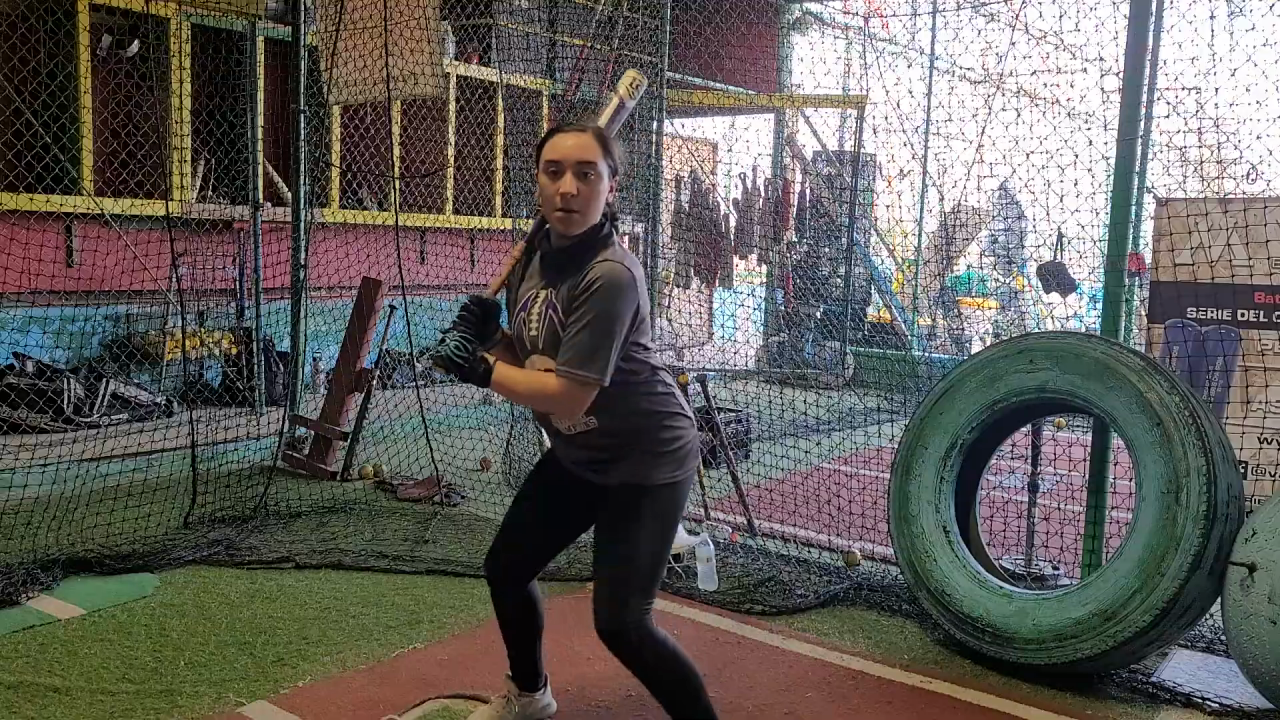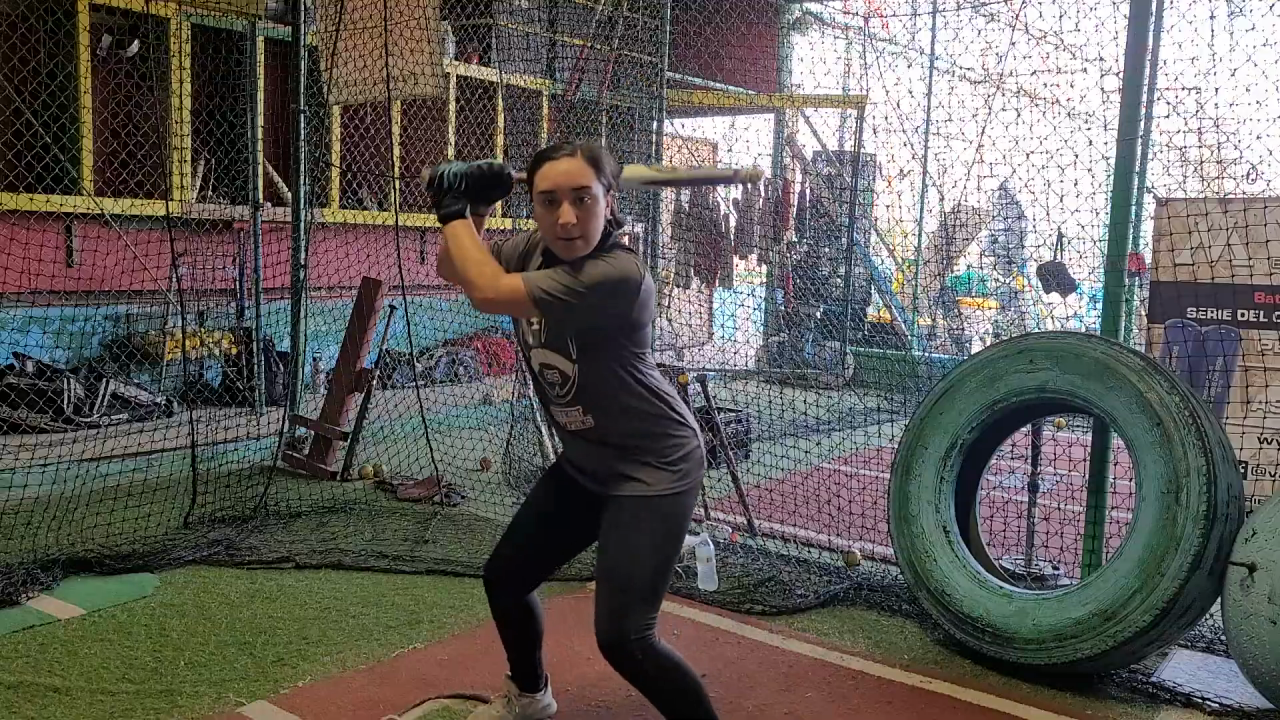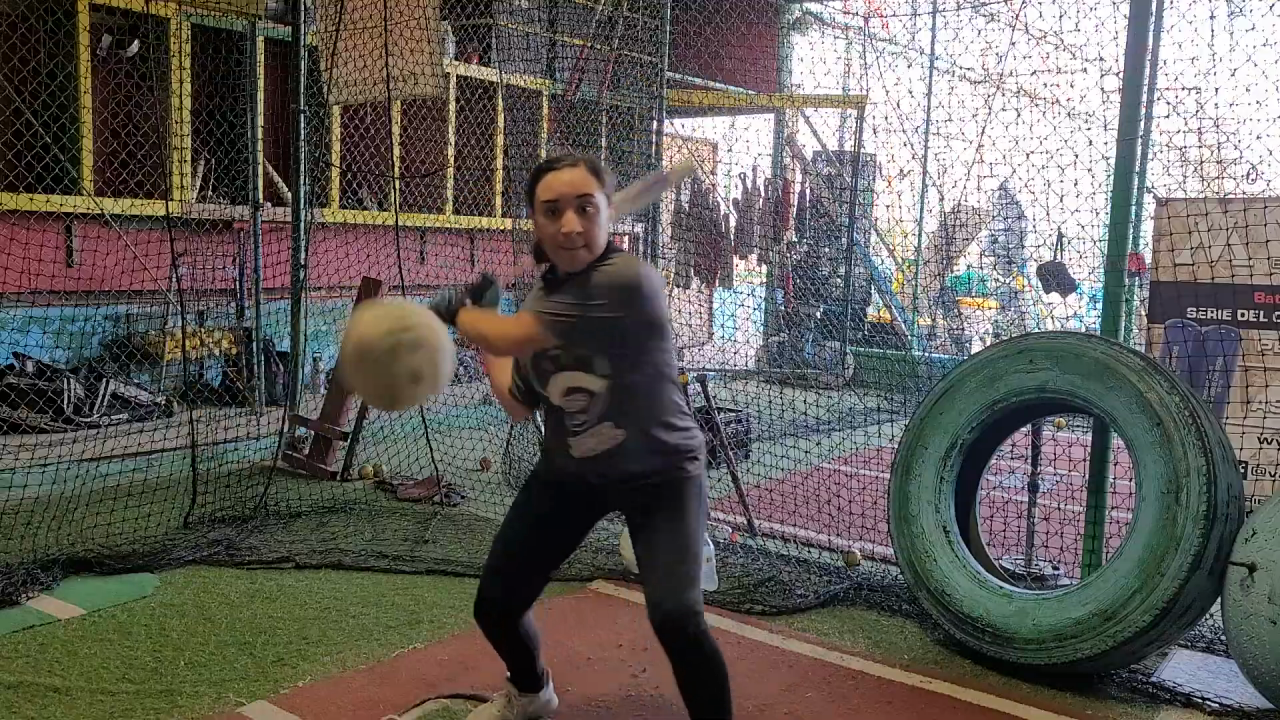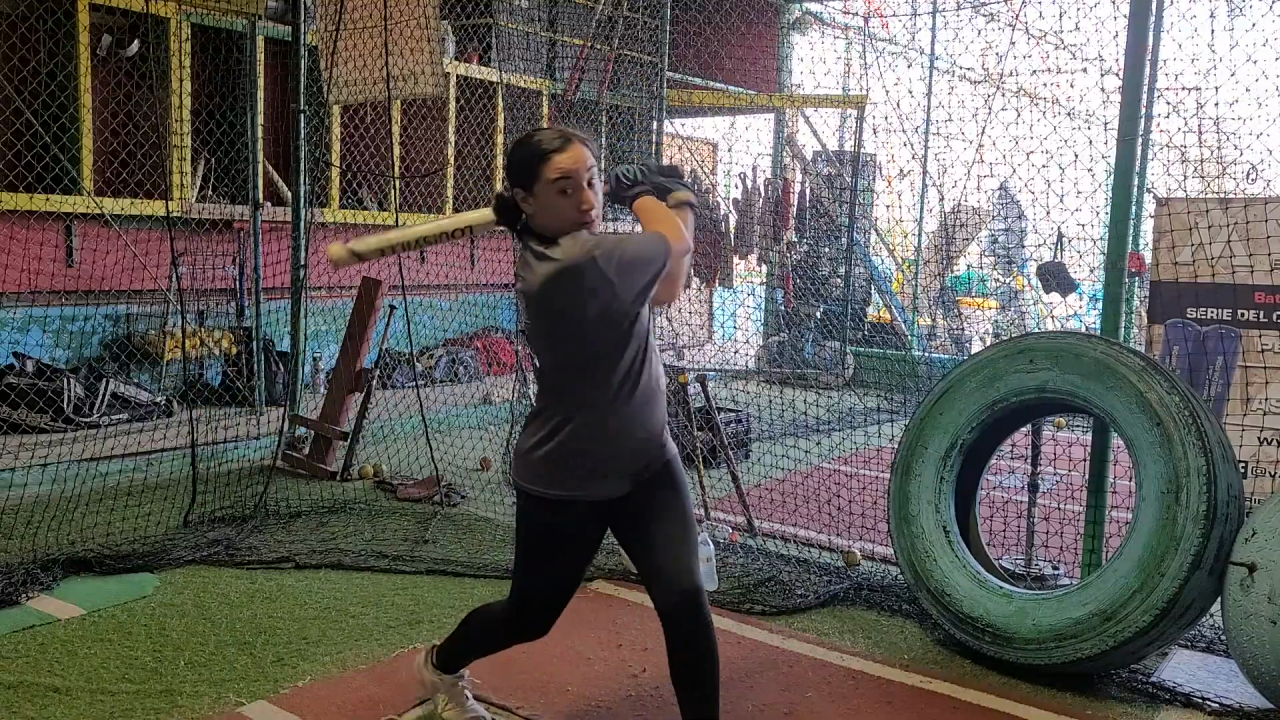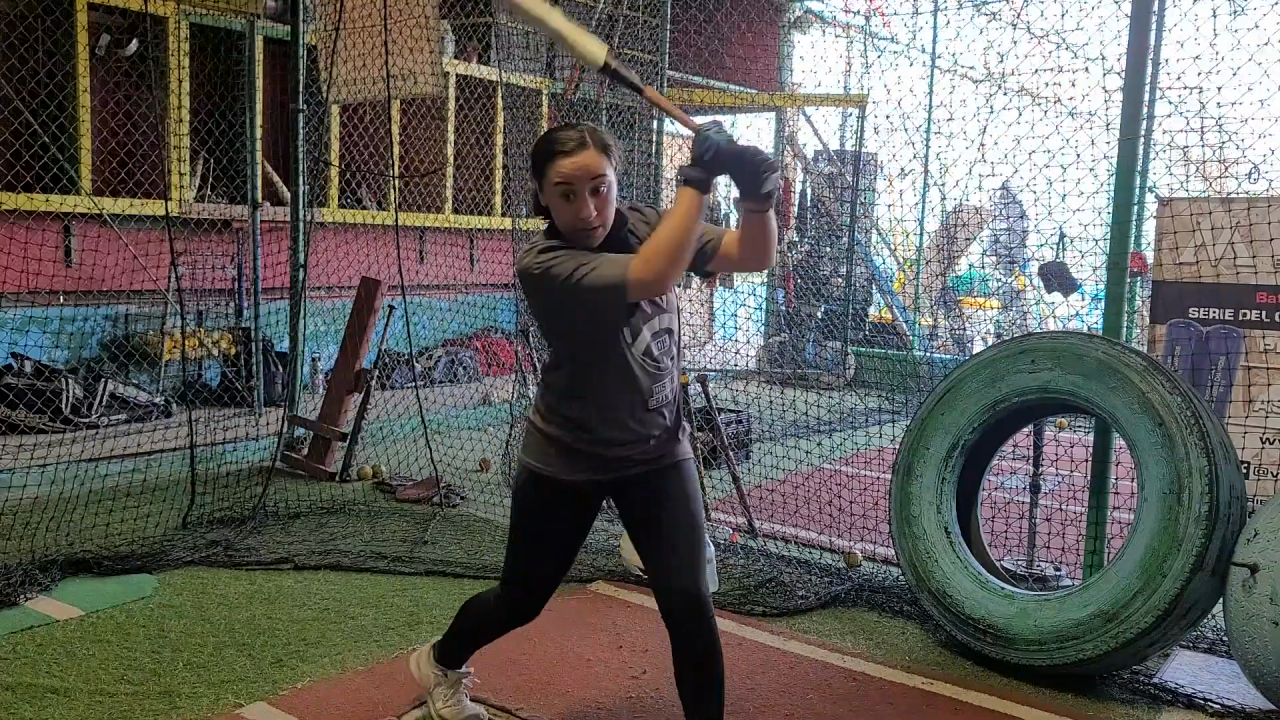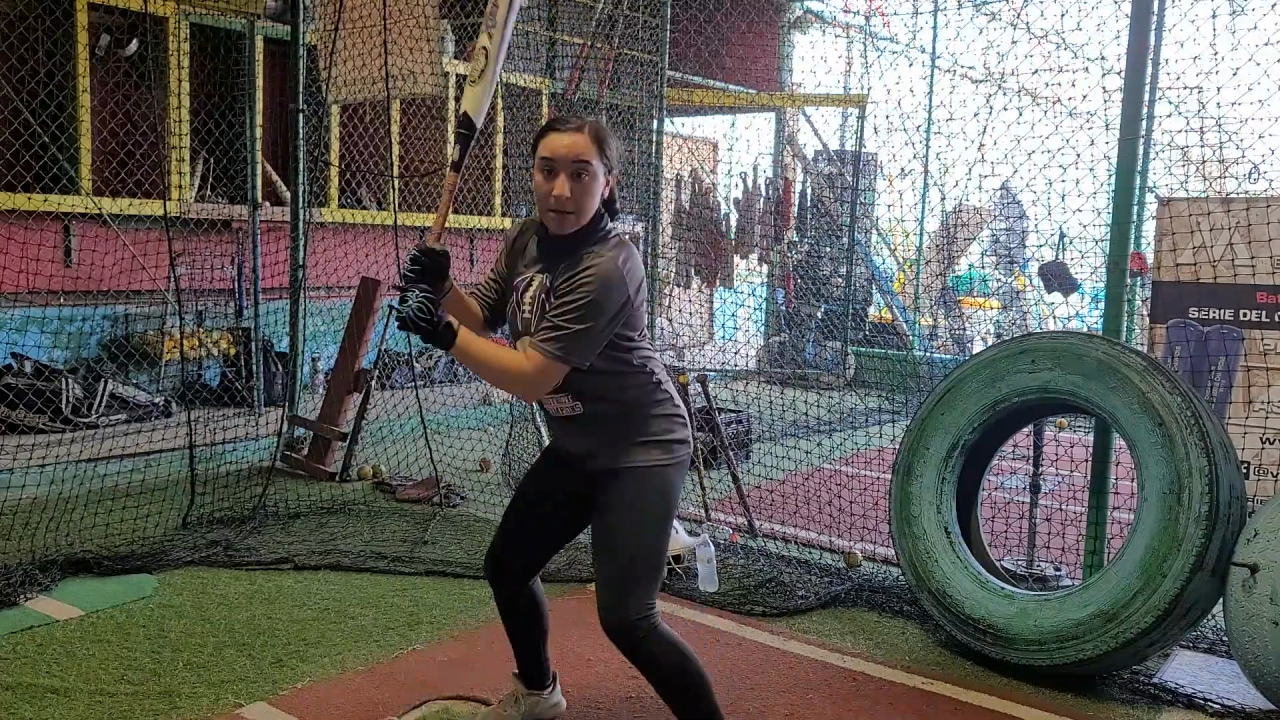
dt=0.5s
person 1, frame 1
left shoulder: (610, 275)
right shoulder: (535, 253)
left elbow: (567, 397)
right elbow: (526, 360)
left wrist: (482, 371)
right wrist: (485, 335)
left hip: (645, 458)
right hip: (576, 454)
left knee: (621, 623)
right knee: (506, 568)
person 1, frame 2
left shoulder: (619, 274)
right shoulder: (537, 249)
left elbow: (488, 293)
right elbow: (452, 271)
left wrist: (450, 209)
right wrist: (472, 205)
left hip: (652, 469)
right hip: (585, 464)
left knee: (623, 638)
right knee: (504, 577)
person 1, frame 3
left shoulder: (627, 277)
right shoulder: (542, 300)
left elbow: (514, 336)
right elbow: (515, 400)
left wrist: (458, 314)
right wrist: (480, 313)
left hip: (663, 465)
right hip: (572, 470)
left knee: (676, 615)
right knee: (495, 602)
person 1, frame 4
left shoulder: (568, 249)
right shoulder: (581, 259)
left elbow: (658, 290)
right elbow: (673, 243)
left wrist: (667, 200)
right wrist: (647, 194)
left hip: (643, 453)
right hip: (564, 477)
left knee: (684, 600)
right knee: (530, 615)
right ankle: (440, 667)
person 1, frame 5
left shoulder: (643, 222)
right shoulder: (541, 262)
left elbow: (751, 257)
right elbow: (649, 278)
left wrist: (758, 195)
right wrist: (696, 180)
left hip: (654, 447)
right hip: (564, 456)
left knee: (686, 600)
right knee: (523, 597)
right ankle: (440, 664)
person 1, frame 6
left shoulder: (609, 265)
right shoulder: (526, 239)
left elbow: (531, 378)
right elbow: (480, 320)
left wrist: (444, 332)
right wrist: (435, 289)
left hip: (641, 450)
right hip: (575, 447)
left knee: (627, 618)
right knee: (505, 566)
